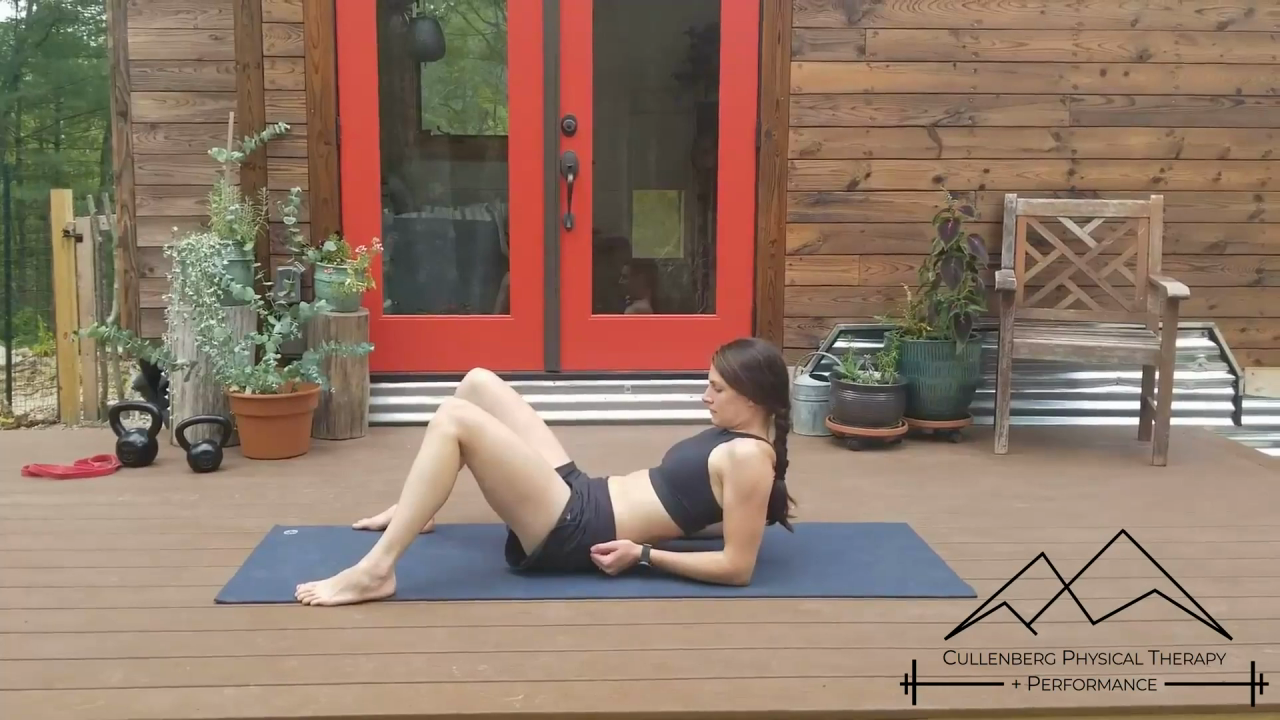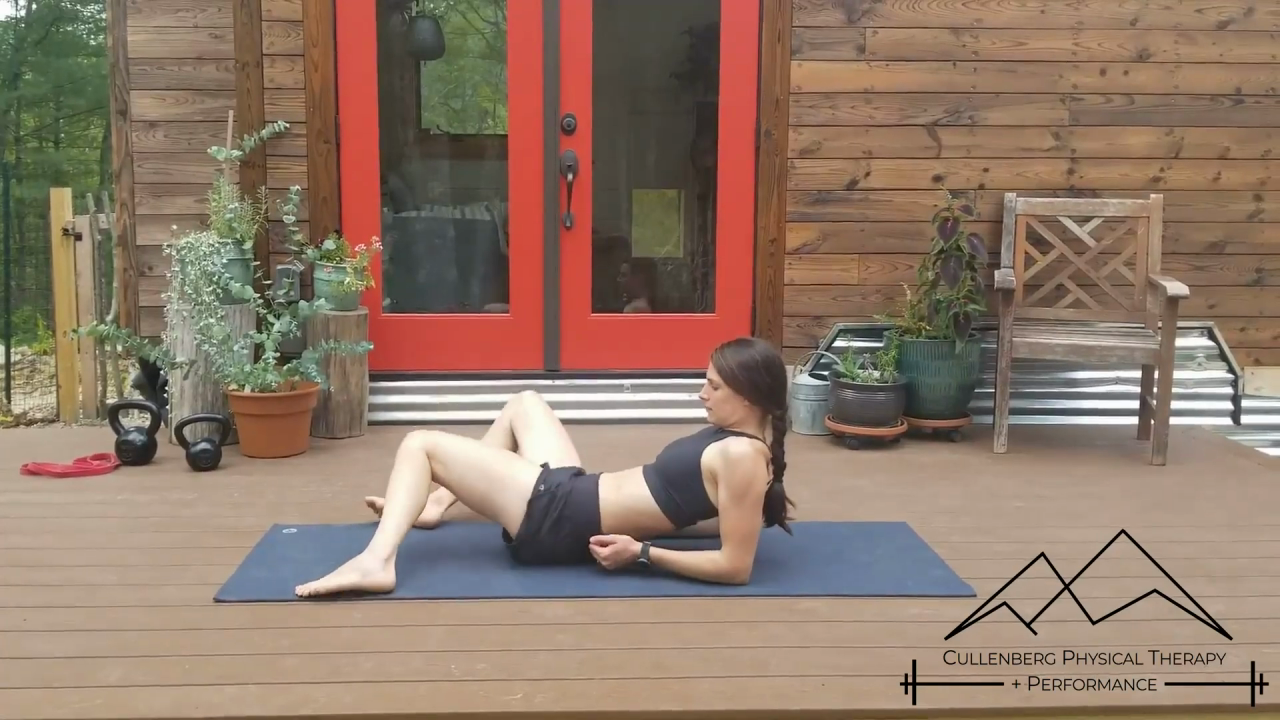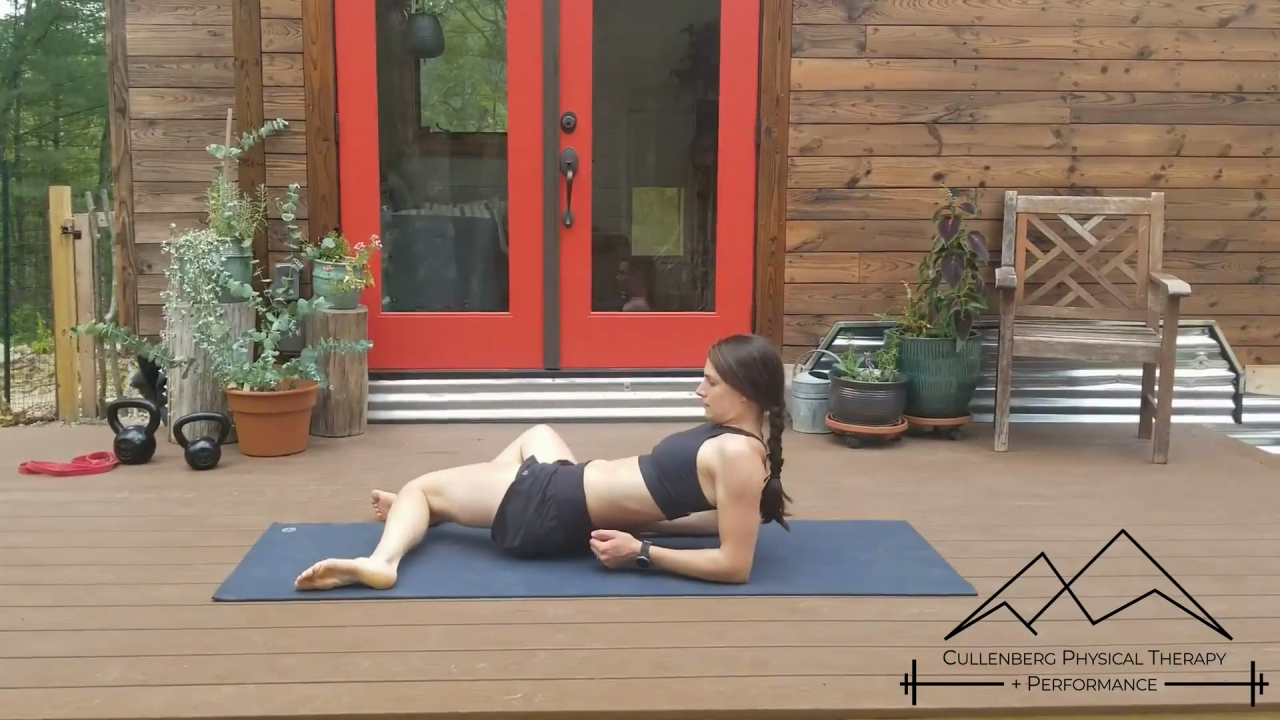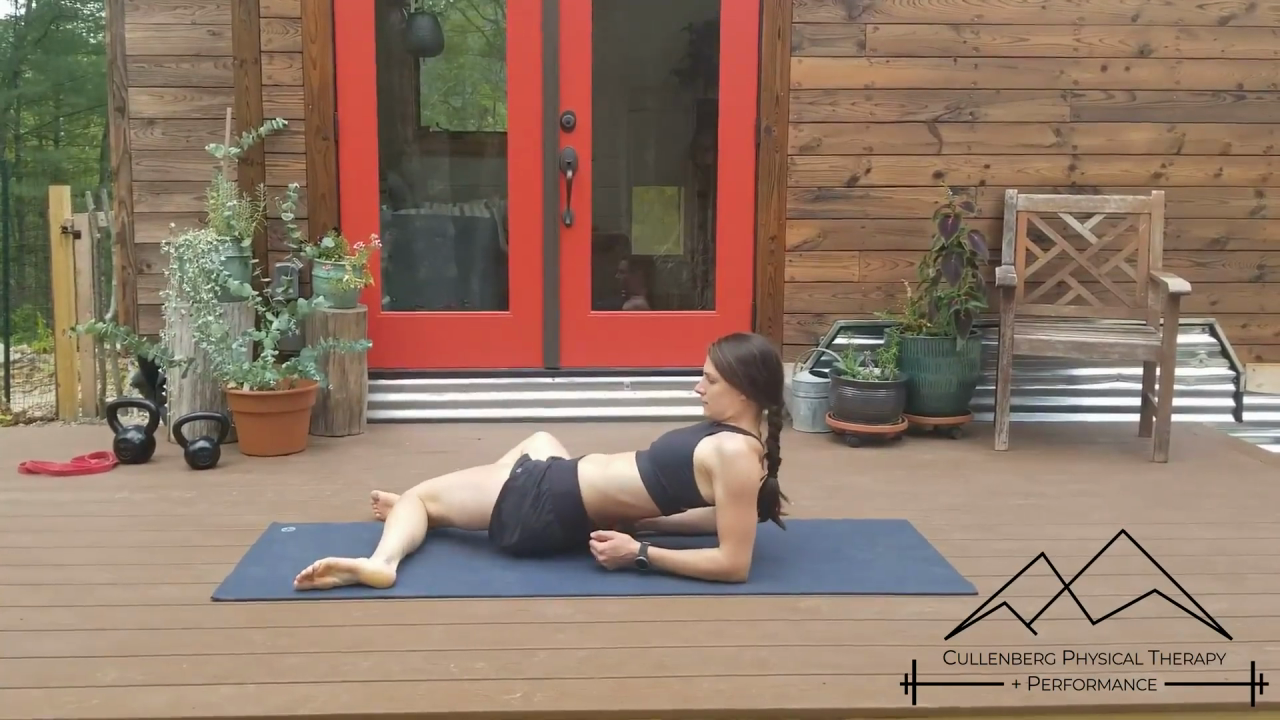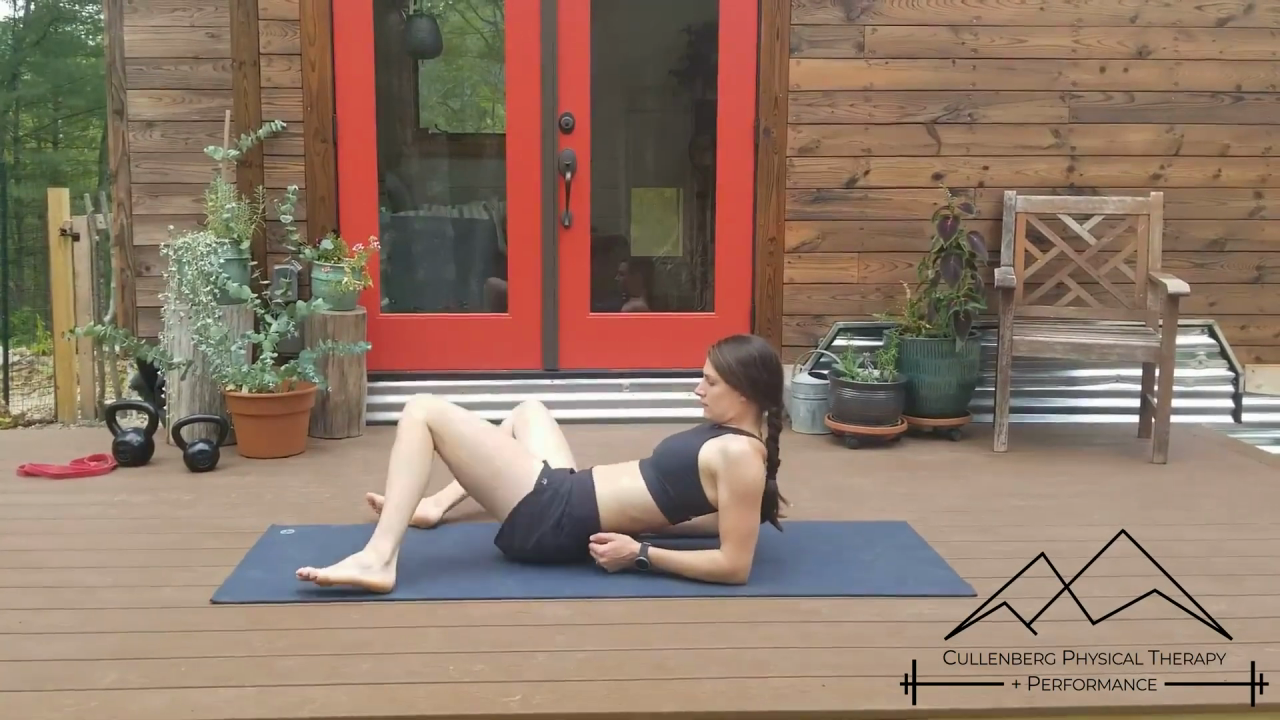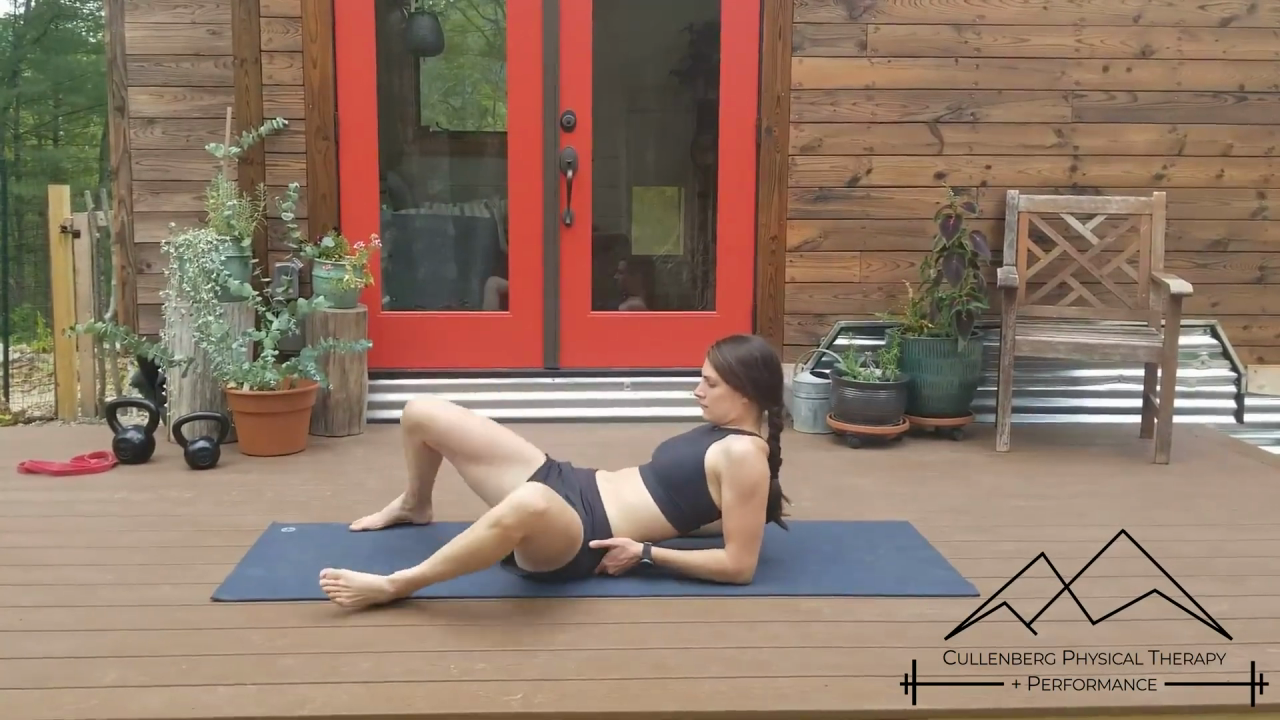
dt=0.7s
person 1, frame 1
left shoulder: (749, 459)
right shoulder: (733, 437)
left elbow: (737, 567)
right elbow: (704, 513)
left wrist: (644, 555)
left hip: (575, 532)
right hip: (579, 496)
left knee: (454, 419)
right knee: (477, 384)
left ankle: (374, 572)
right ankle: (416, 508)
person 1, frame 2
left shoulder: (741, 458)
right shoulder: (733, 439)
left elbow: (735, 567)
right elbow: (710, 515)
left wrist: (642, 552)
right wrist: (646, 526)
left hip: (556, 516)
right hip: (575, 493)
left knee: (420, 442)
right knee: (523, 404)
left ankle: (375, 562)
right ankle: (434, 502)
person 1, frame 3
left shoulder: (738, 456)
right shoulder: (732, 439)
left elbow: (735, 565)
right elbow: (721, 517)
left wrist: (642, 551)
right wrist: (642, 518)
left knee: (420, 486)
right knee: (538, 433)
right ankle: (439, 509)
person 1, frame 4
left shoulder: (735, 453)
right shoulder: (727, 436)
left elbow: (734, 564)
right elbow: (722, 518)
left wrist: (640, 553)
right wrist: (634, 518)
left knee: (420, 494)
right knee: (538, 442)
right ankle: (416, 522)
person 1, frame 5
left shoulder: (740, 455)
right shoulder: (726, 436)
left elbow: (735, 566)
right elbow: (713, 516)
left wrist: (641, 553)
right wrist: (644, 519)
left hip: (552, 517)
right hip: (568, 493)
left knee: (422, 411)
right knee: (525, 411)
left ankle: (378, 559)
right ankle: (432, 503)
person 1, frame 6
left shoulder: (743, 455)
right shoulder: (719, 433)
left elbow: (739, 566)
right elbow: (703, 511)
left wrist: (645, 553)
left hip: (576, 538)
right hip: (566, 484)
left knee: (527, 503)
right knee: (420, 413)
left ankle: (395, 585)
right ankle: (415, 505)
